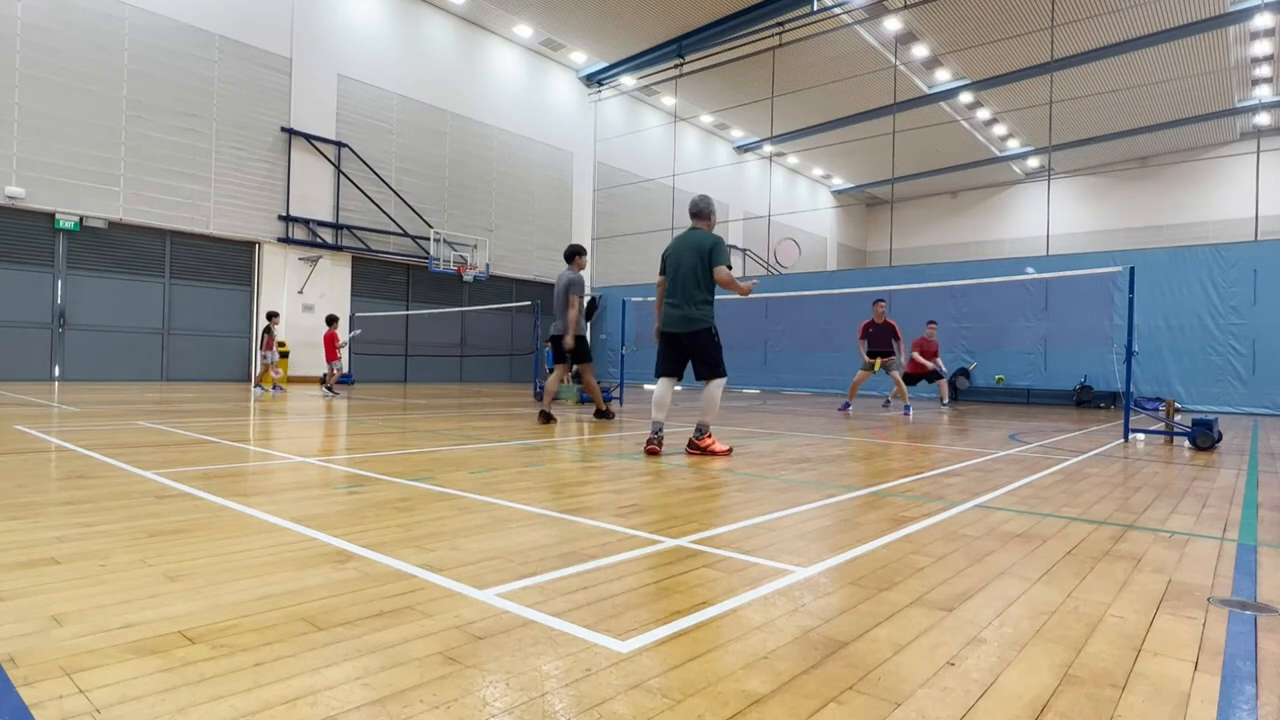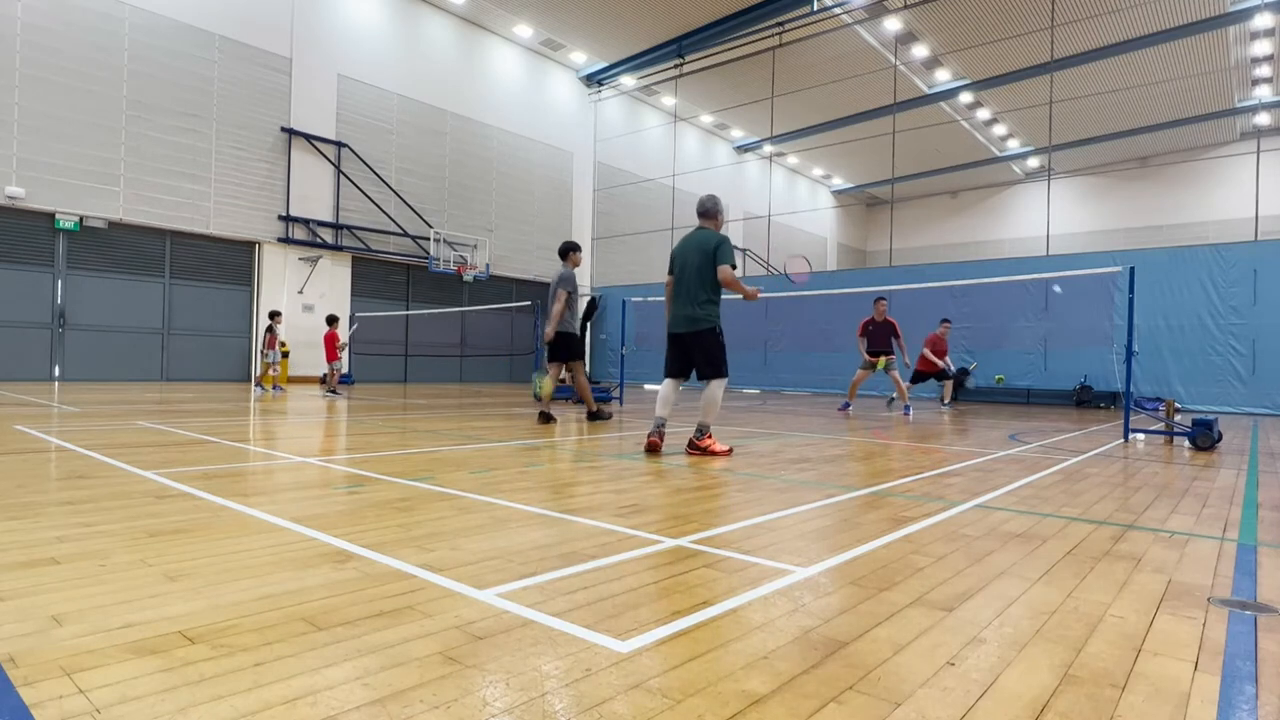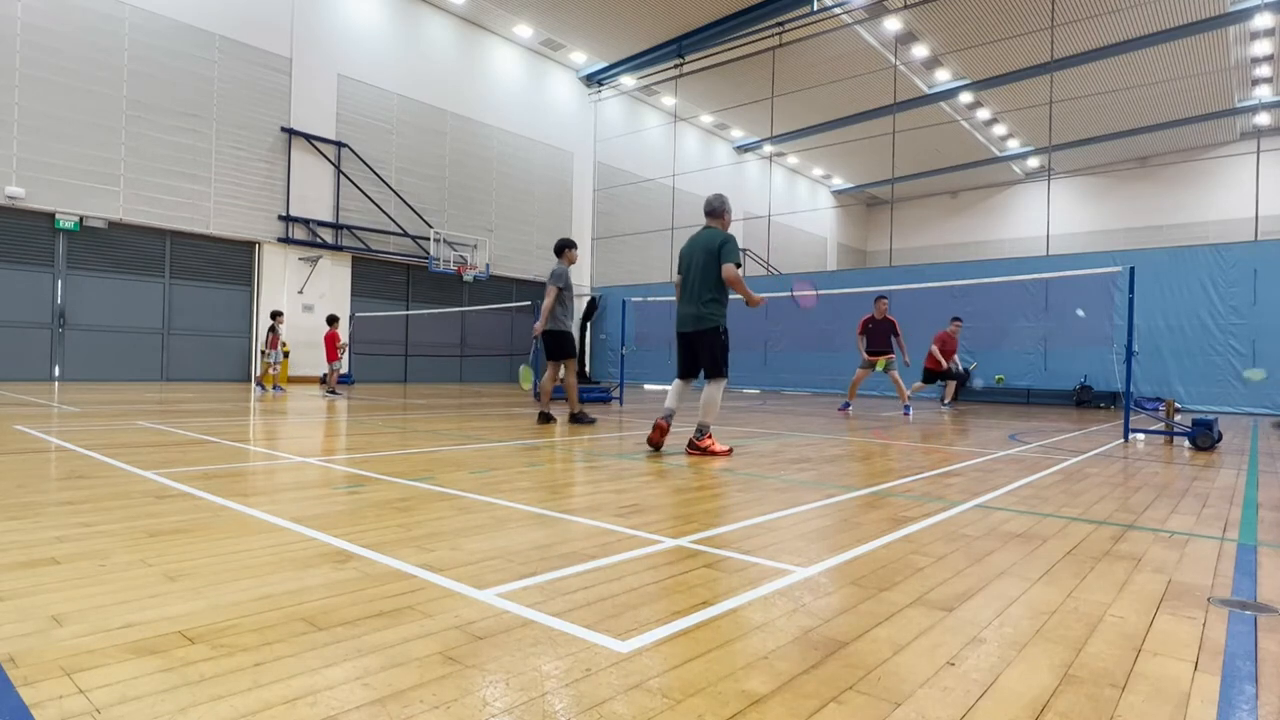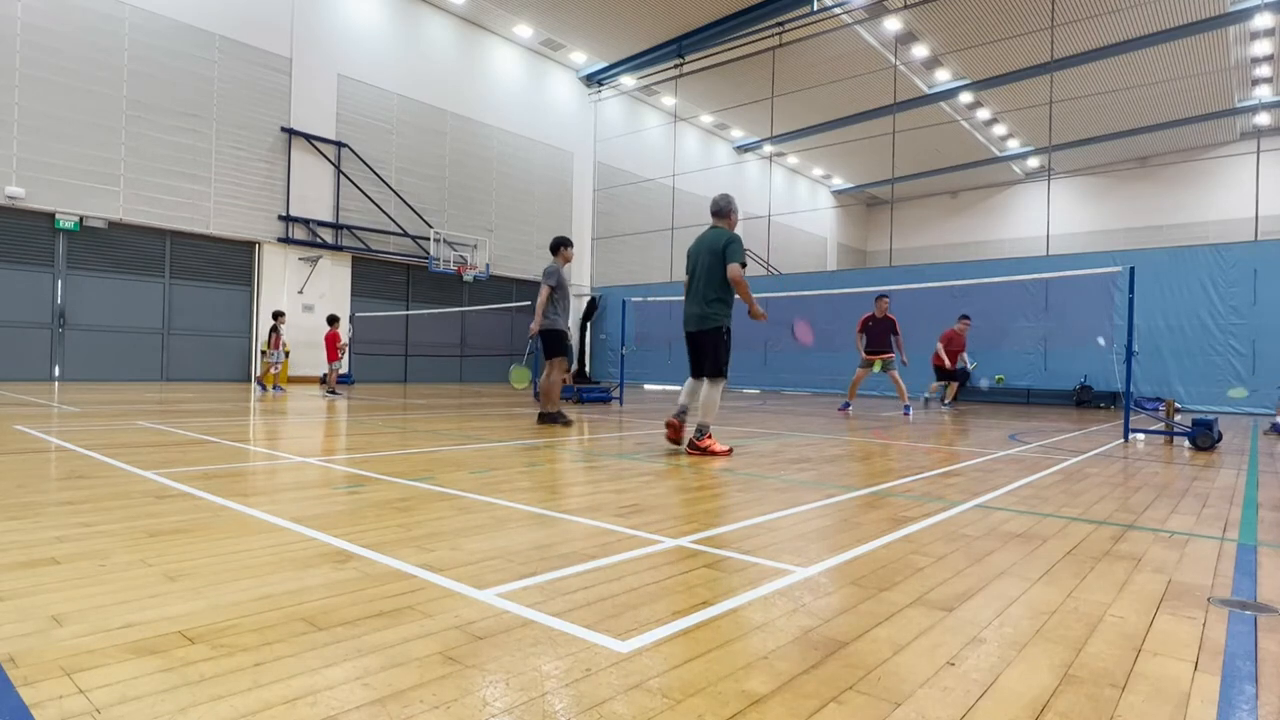
dt=0.1s
person 1, frame 1
left shoulder: (673, 244)
right shoulder: (713, 242)
left elbow: (661, 285)
right elbow: (722, 277)
left wrist: (659, 321)
right wrist: (741, 287)
left hip: (671, 322)
right hip: (699, 322)
left knee: (666, 378)
right knee: (715, 377)
left ankle: (655, 435)
right ankle: (700, 438)
person 1, frame 2
left shoulder: (681, 244)
right shoulder: (719, 241)
left elbow: (670, 285)
right elbow: (725, 276)
left wrist: (672, 318)
right wrist: (746, 291)
left hip: (677, 322)
right hip: (705, 322)
left knee: (673, 378)
right knee: (716, 378)
left ankle: (657, 432)
right ankle: (700, 438)
person 1, frame 3
left shoulder: (689, 243)
right shoulder: (725, 239)
right elbow: (729, 275)
right wrist: (749, 296)
left hip: (685, 320)
right hip: (710, 320)
left knee: (684, 377)
right knee: (716, 378)
left ankle: (663, 420)
right ankle: (700, 438)
person 1, frame 4
left shoulder: (697, 242)
right shoulder: (731, 239)
right elbow: (734, 275)
right wrist: (752, 305)
left hip: (692, 319)
right hip: (715, 319)
left knee: (697, 376)
right knee: (714, 378)
left ankle: (679, 417)
right ankle: (700, 438)
person 2, frame 1
left shoulder: (561, 278)
right shoulder: (576, 278)
right elbow: (573, 308)
right wrist: (569, 334)
left hip: (557, 332)
right hip: (573, 334)
left knee: (559, 372)
right knee: (587, 372)
left ankle: (545, 410)
right ankle: (602, 409)
person 2, frame 2
left shoulder: (560, 274)
right shoulder: (568, 274)
right elbow: (559, 302)
right wrist: (551, 327)
left hip: (557, 331)
right hip: (565, 330)
left knee: (555, 370)
right knee: (578, 370)
left ankle: (545, 412)
right ankle: (593, 410)
person 2, frame 3
left shoulder: (559, 271)
right shoulder: (561, 271)
right elbow: (549, 297)
right wrist: (542, 321)
left hip: (551, 329)
right hip: (559, 329)
left knee: (553, 370)
right knee: (571, 369)
left ankle: (544, 412)
right ankle: (576, 412)
person 2, frame 4
left shoulder: (559, 272)
right shoulder: (553, 269)
right elbow: (543, 295)
left wrist: (565, 328)
right wrist: (536, 320)
left hip: (558, 328)
right hip: (552, 327)
left knee: (552, 369)
right knee: (561, 368)
left ankle: (545, 412)
right ankle: (554, 411)
